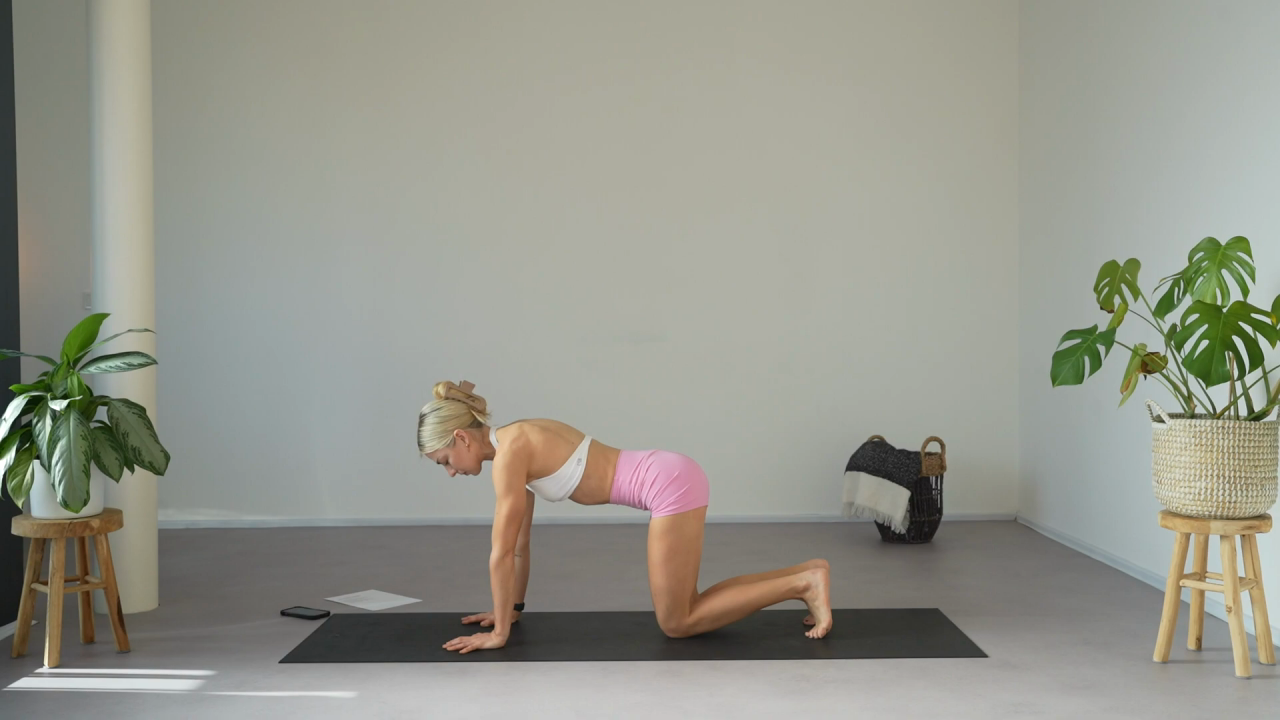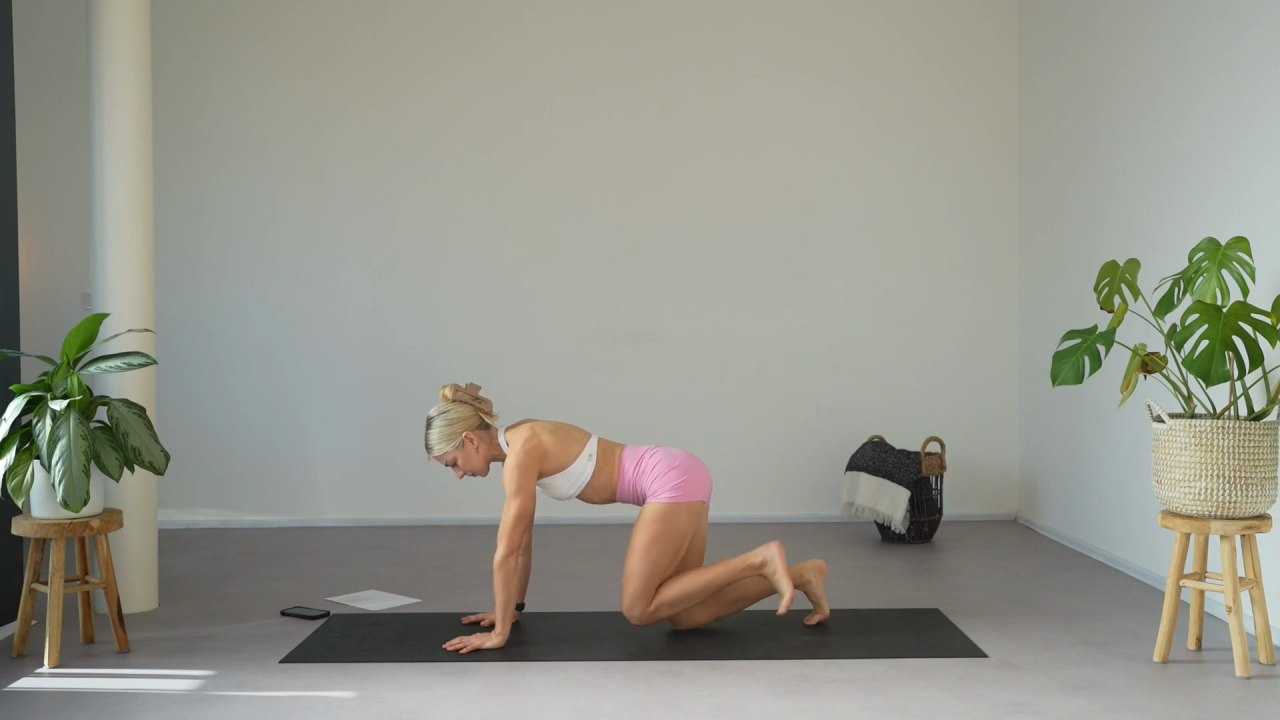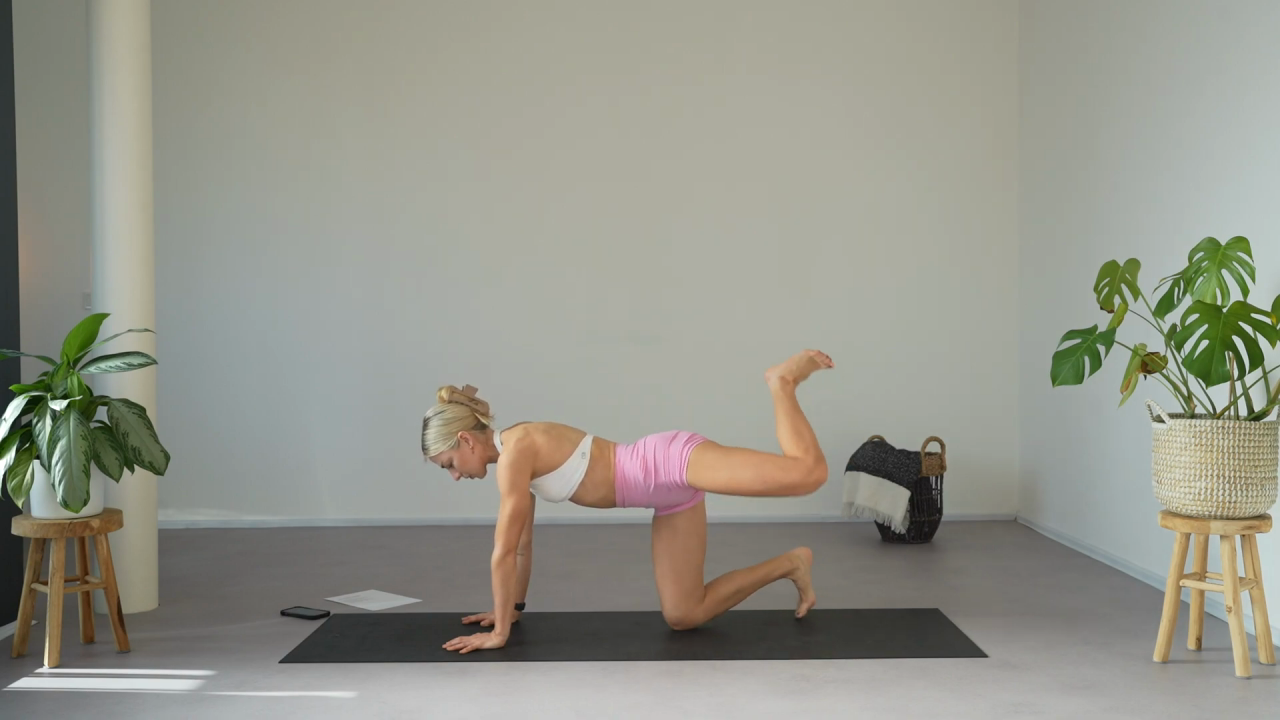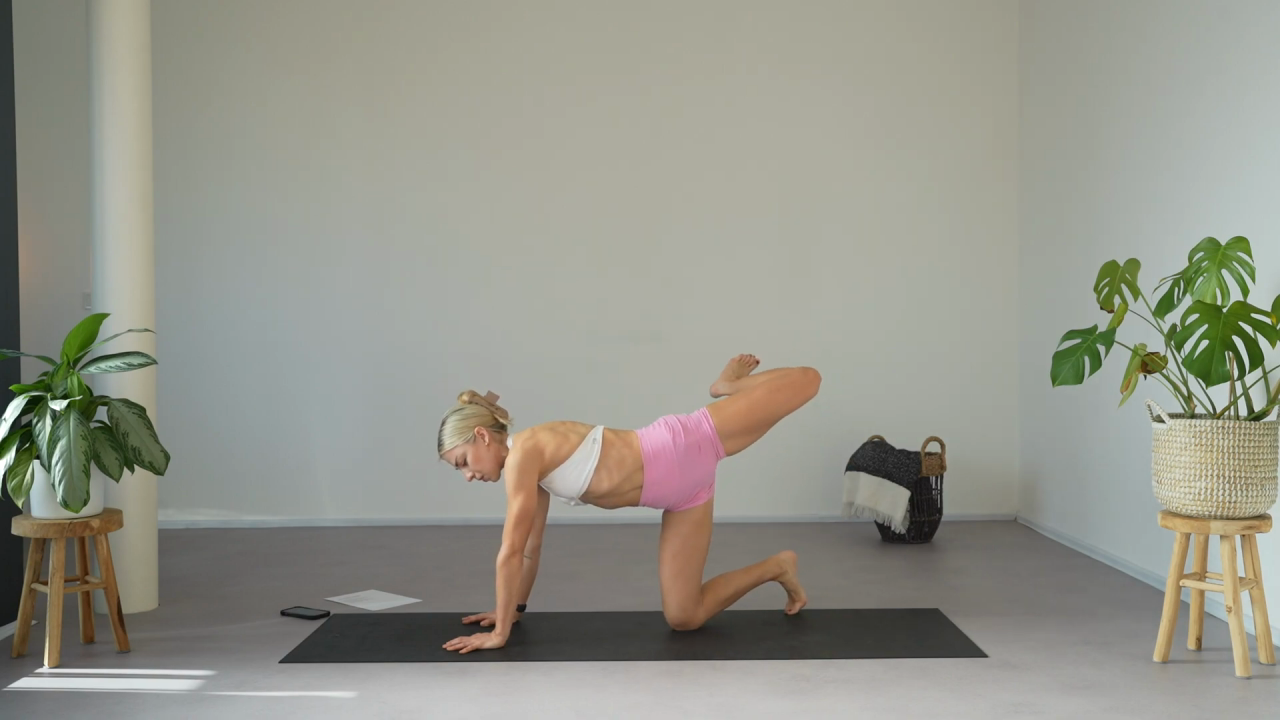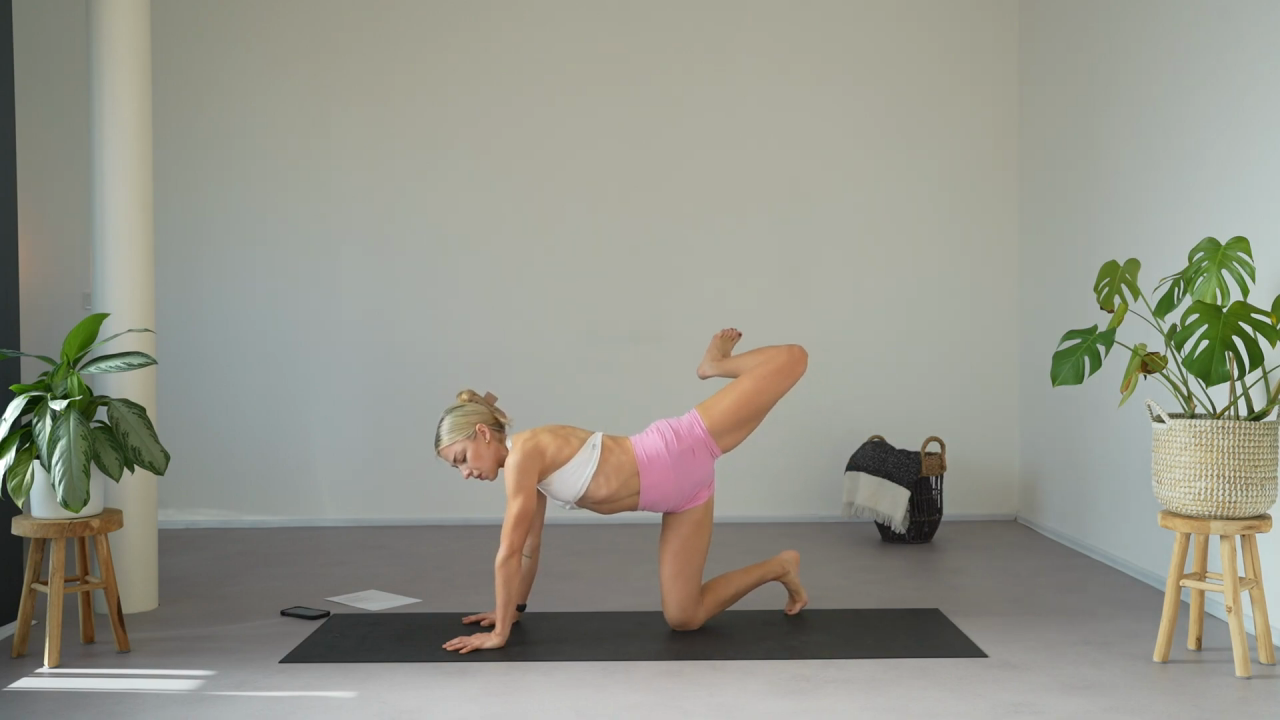
dt=1s
person 1, frame 1
left shoulder: (507, 453)
right shoulder: (519, 442)
left elbow: (502, 551)
right elbow: (520, 540)
left wrist: (499, 631)
right wrist: (512, 608)
left hip: (669, 485)
right hip: (672, 478)
left knee: (676, 624)
right knee: (679, 612)
left ankle: (803, 584)
right ankle: (802, 573)
person 1, frame 2
left shoulder: (520, 452)
right shoulder: (519, 445)
left elbow: (507, 550)
right elbow: (522, 542)
left wrist: (500, 631)
right wrist: (511, 608)
left hip: (672, 478)
right hip: (675, 479)
left knee: (639, 611)
right knee: (682, 616)
left ankle: (759, 560)
right ankle: (797, 575)
person 1, frame 3
left shoulder: (513, 453)
right shoulder: (518, 454)
left elbow: (504, 551)
right elbow: (522, 545)
left wrist: (500, 632)
right wrist: (512, 608)
left hip: (672, 461)
right hip: (668, 488)
left knee: (809, 472)
right knee: (683, 616)
left ankle: (780, 381)
right ankle: (788, 565)
person 1, frame 4
left shoulder: (523, 452)
right shoulder: (534, 468)
left elbow: (511, 551)
right elbow: (530, 548)
left wrist: (499, 632)
right wrist: (513, 608)
left hip: (685, 449)
right hip: (681, 487)
right knee: (683, 617)
right ankle: (777, 567)
person 1, frame 5
left shoulder: (522, 454)
right shoulder: (530, 466)
left elbow: (509, 552)
right elbow: (529, 546)
left wrist: (499, 633)
right wrist: (513, 609)
left hip: (681, 454)
right hip: (680, 489)
right knee: (683, 618)
right ankle: (778, 567)
